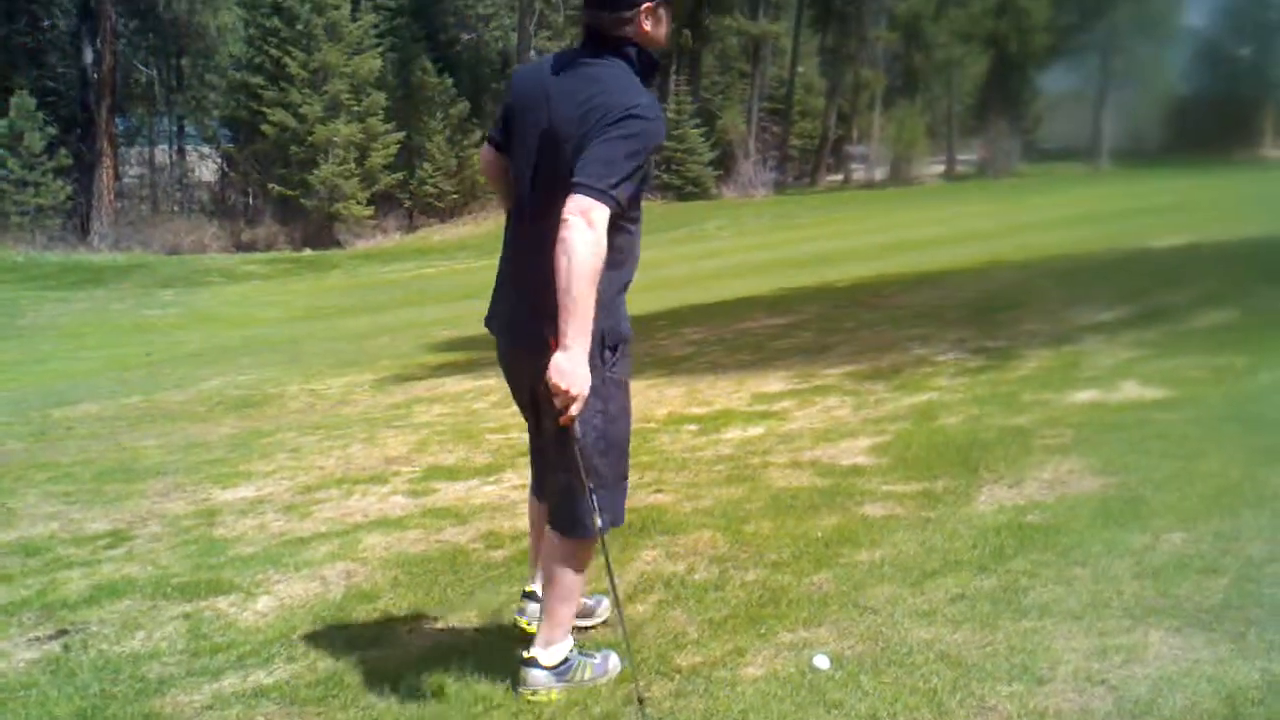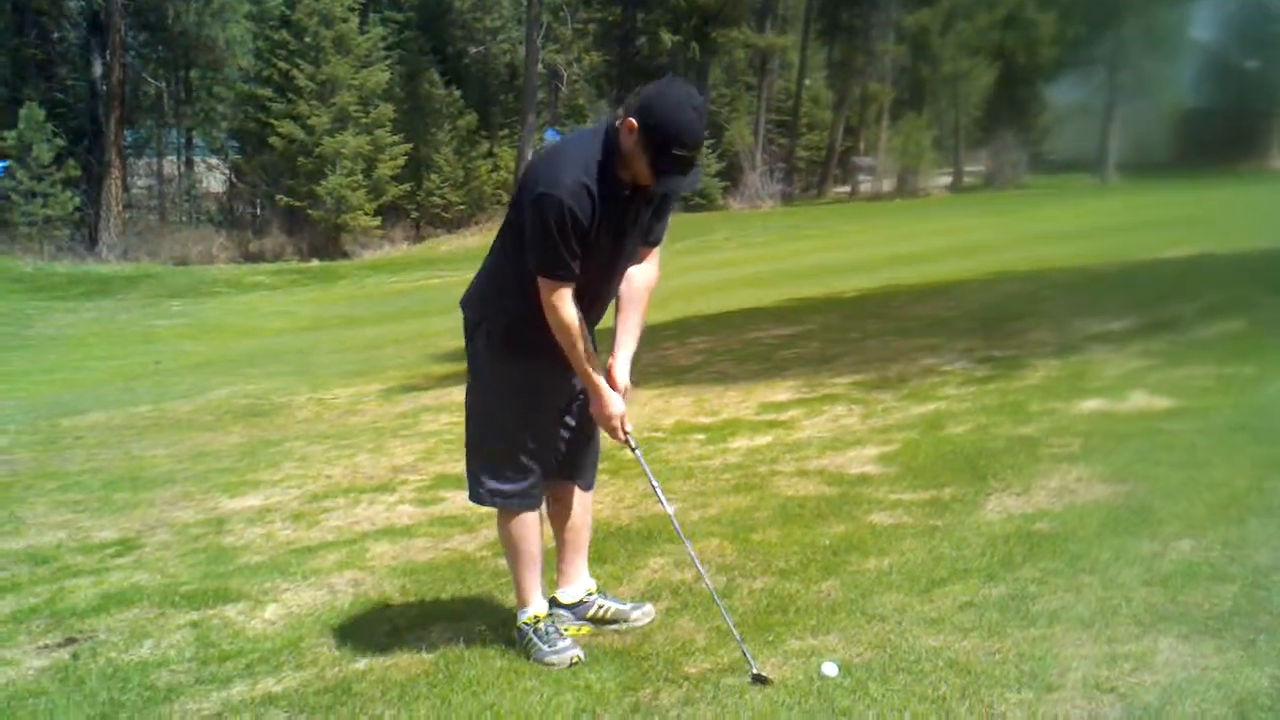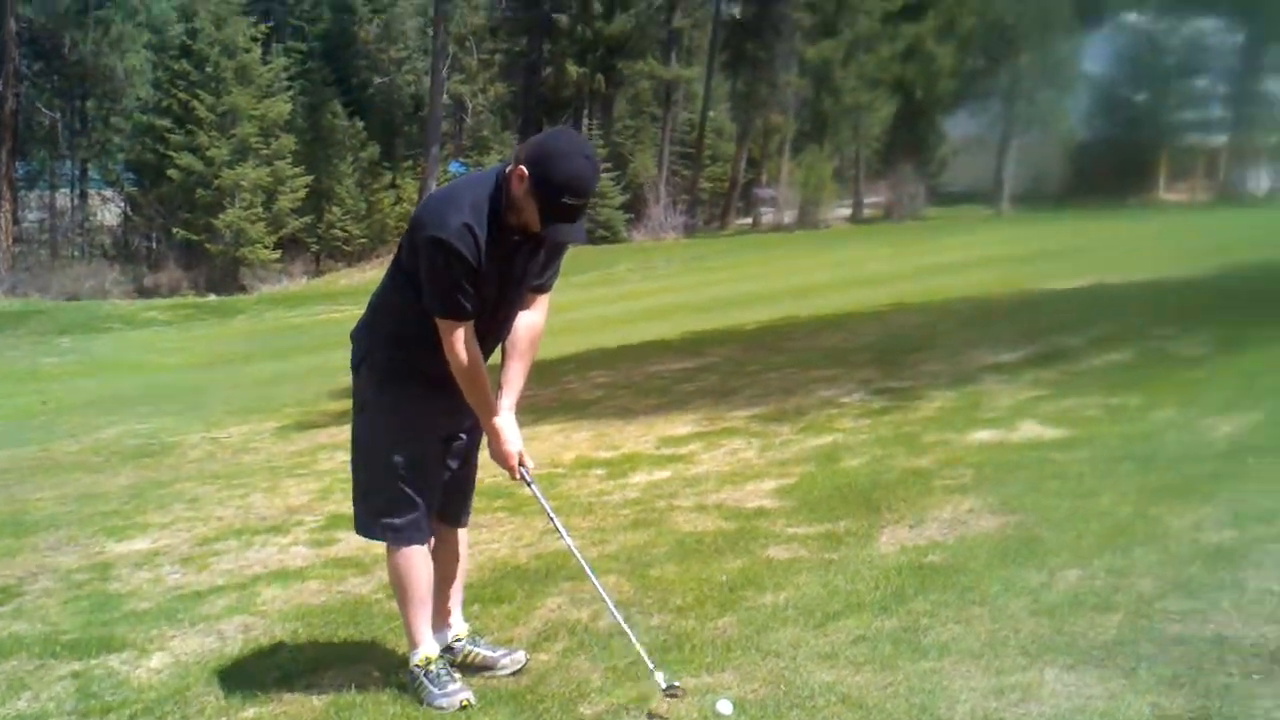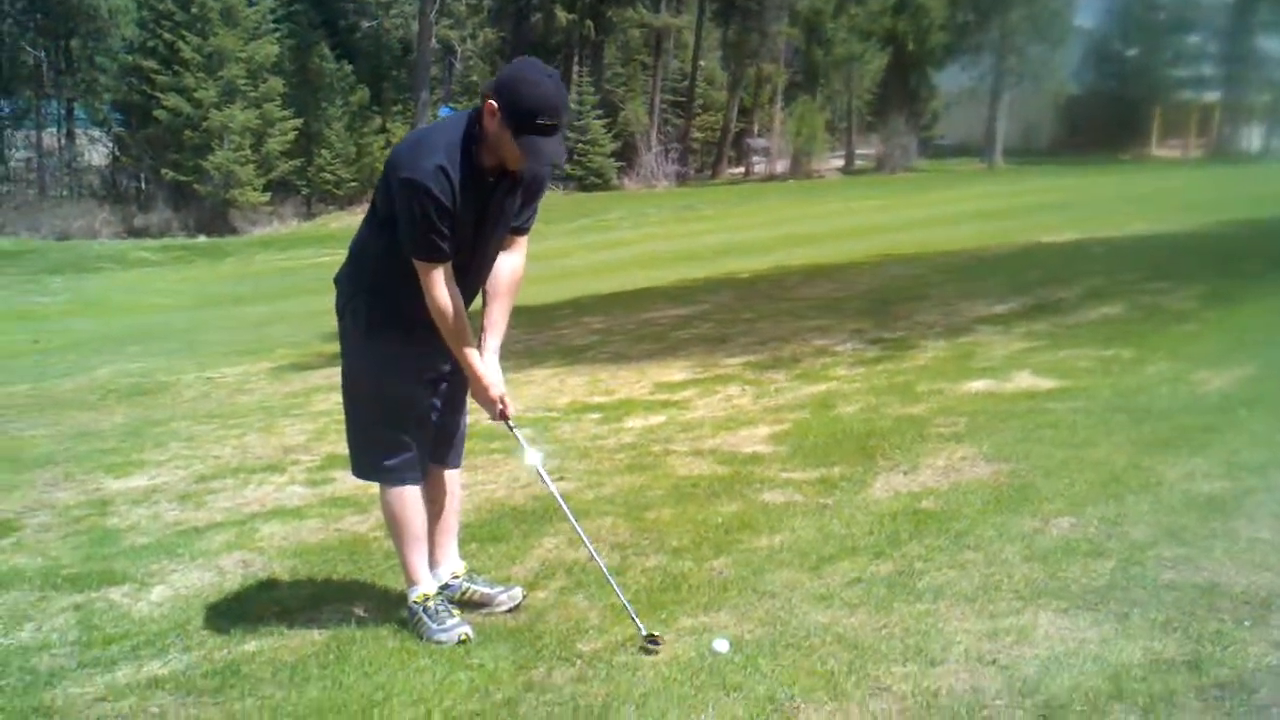
dt=1s
person 1, frame 1
left shoulder: (535, 76)
right shoulder: (632, 109)
left elbow: (493, 163)
right elbow: (583, 223)
right wrist: (575, 349)
left hip: (516, 318)
right hip: (577, 332)
left knee: (553, 464)
right knee: (582, 489)
left ankle: (545, 596)
right ankle: (549, 656)
person 1, frame 2
left shoulder: (657, 170)
right shoulder: (562, 183)
left elbow: (642, 261)
right elbow: (555, 297)
left wrist: (621, 359)
right wrist: (597, 389)
left hip: (570, 334)
right hip: (512, 336)
left knee: (575, 466)
right knee: (519, 474)
left ankle: (575, 594)
right ankle: (533, 615)
person 1, frame 3
left shoulder: (549, 214)
right shoulder: (452, 225)
left elbow: (531, 307)
right elbow: (457, 340)
left wrist: (507, 407)
right wrist: (494, 426)
left hip: (459, 374)
right hip: (398, 374)
left knee: (452, 509)
right knee: (408, 515)
left ankle: (452, 634)
right ankle: (424, 657)
person 1, frame 4
left shoulder: (529, 160)
right shoulder: (427, 168)
left elbow: (509, 252)
right elbow: (435, 282)
left wrist: (490, 351)
right wrist: (476, 371)
left hip: (445, 317)
right hip: (384, 319)
left knee: (443, 447)
right knee: (402, 454)
left ankle: (448, 572)
right ankle: (422, 592)
